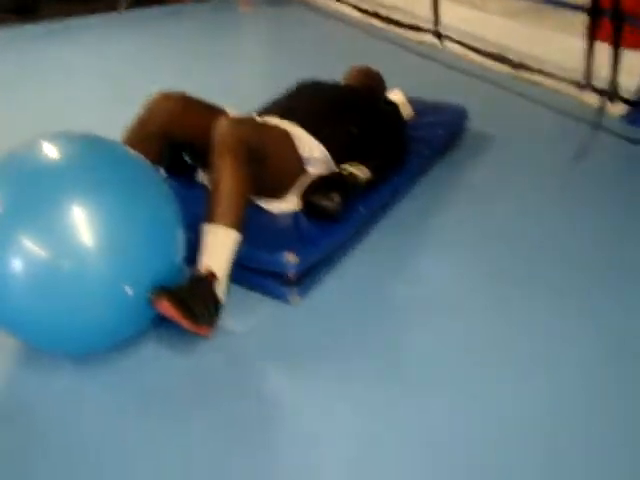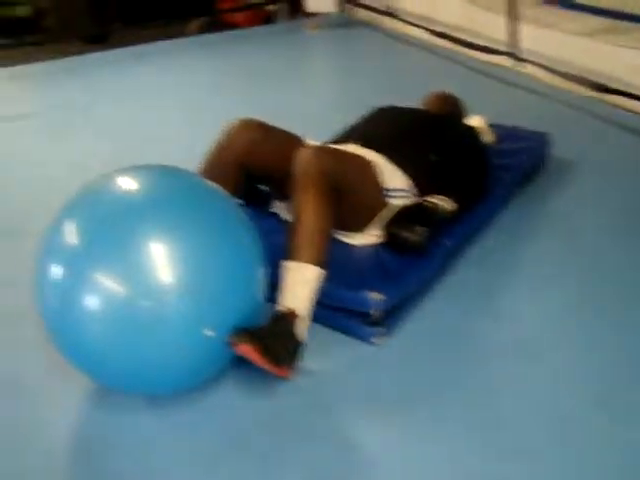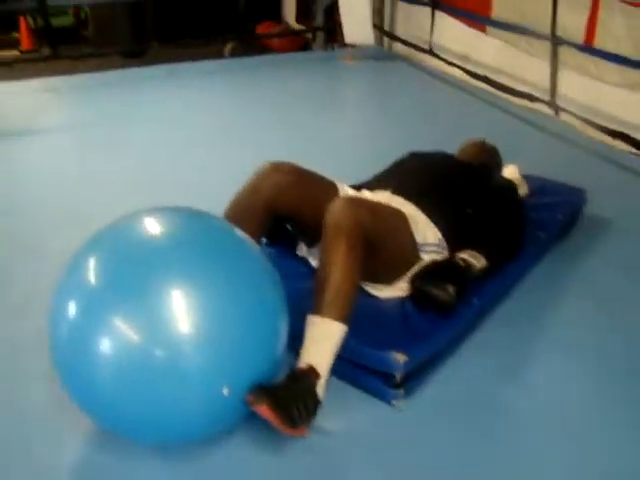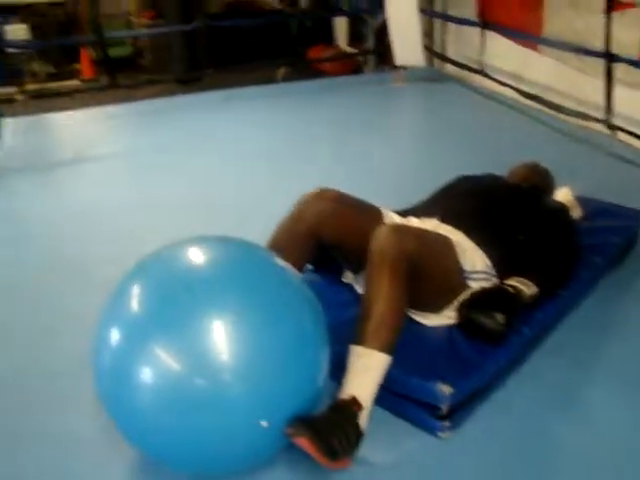
dt=0.3s
person 1, frame 1
left shoulder: (380, 111)
right shoulder: (312, 88)
left elbow: (390, 152)
right elbow: (264, 115)
left wrist: (349, 178)
left hip: (305, 151)
right hip: (250, 146)
left knee: (233, 131)
right knee: (167, 106)
left ankle: (209, 288)
person 1, frame 2
left shoulder: (459, 137)
right shoulder: (388, 114)
left elbow: (471, 180)
right elbow: (341, 143)
left wrist: (432, 209)
right wrist: (266, 173)
left hip: (387, 180)
right hip: (330, 171)
left knee: (314, 160)
right knee: (245, 134)
left ankle: (289, 327)
person 1, frame 3
left shoulder: (495, 191)
right shoulder: (423, 159)
left elbow: (507, 237)
right elbow: (366, 189)
left wrist: (463, 266)
left hip: (418, 232)
left knee: (348, 212)
right knee: (276, 177)
person 1, frame 4
left shoulder: (546, 214)
right shoulder: (473, 183)
left elbow: (558, 261)
right elbow: (420, 210)
left wrist: (513, 294)
left hip: (466, 257)
left knee: (393, 240)
right knee: (320, 204)
